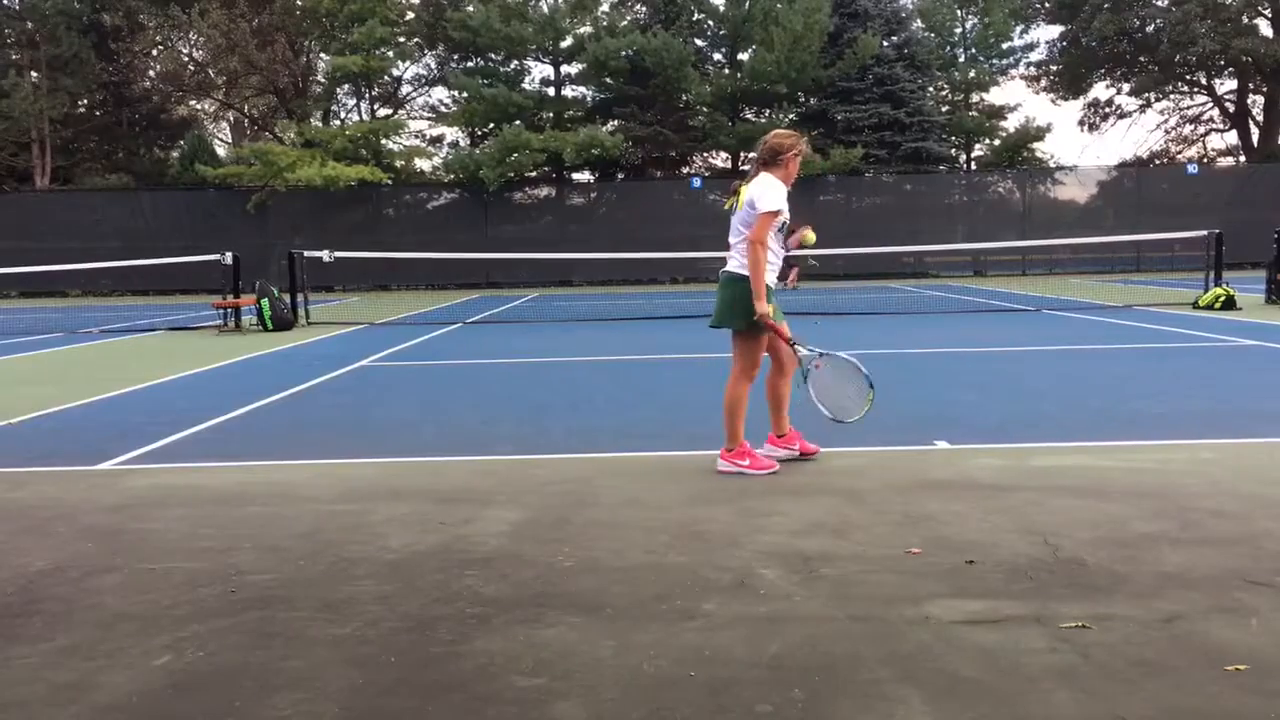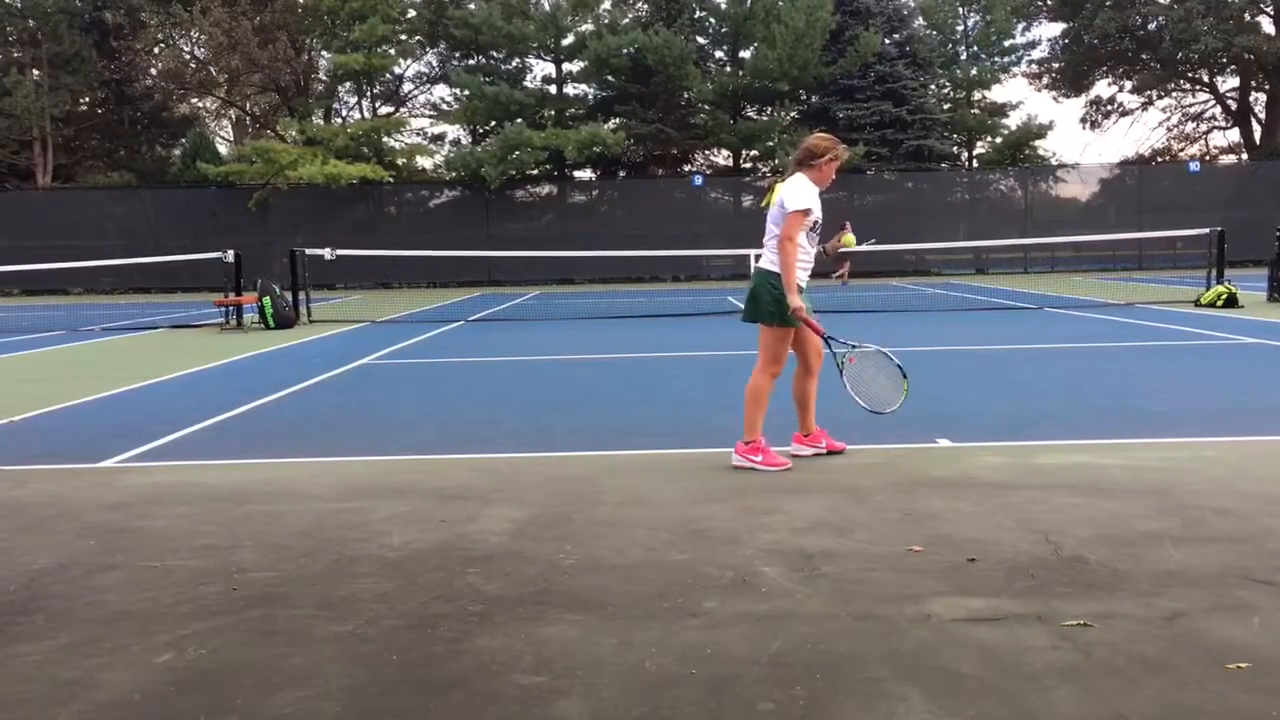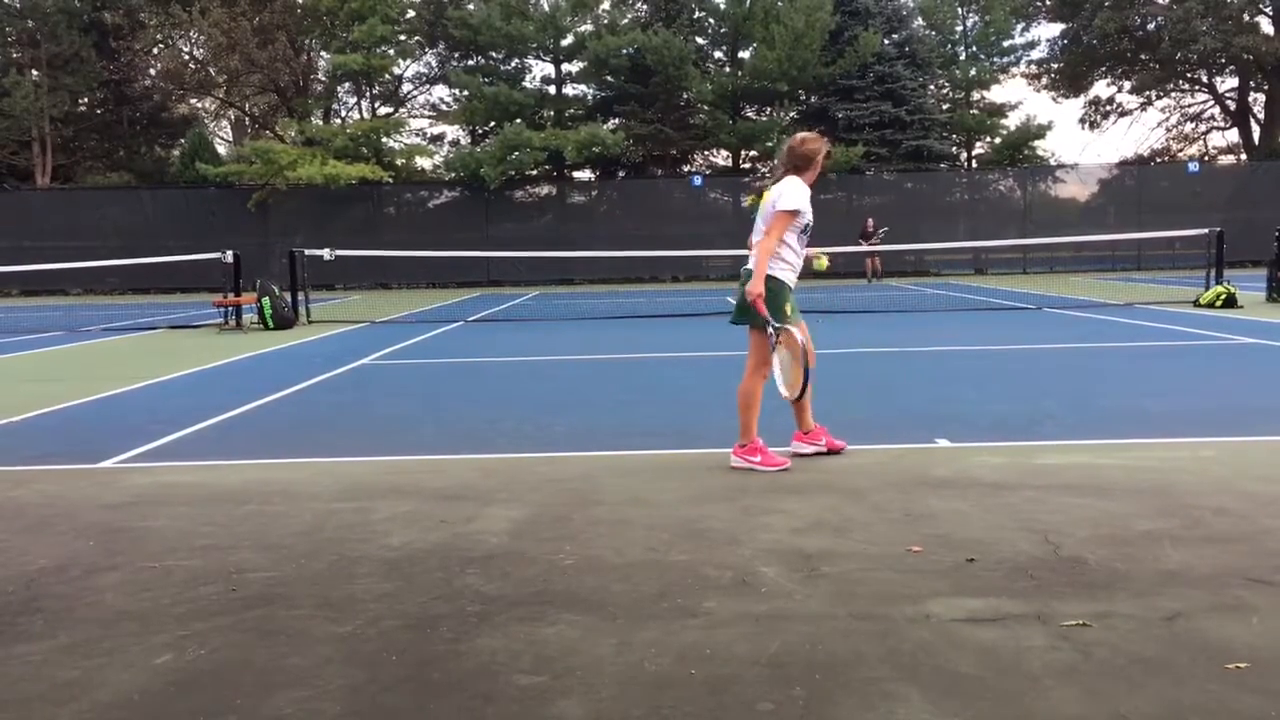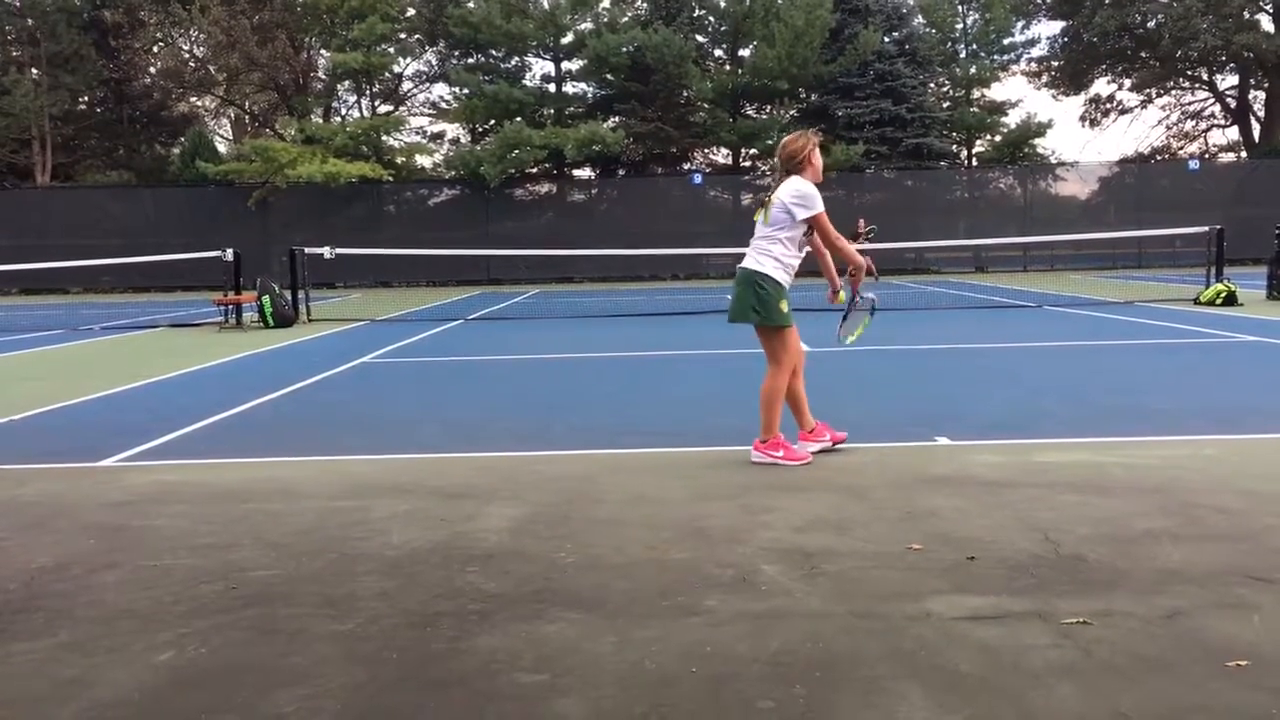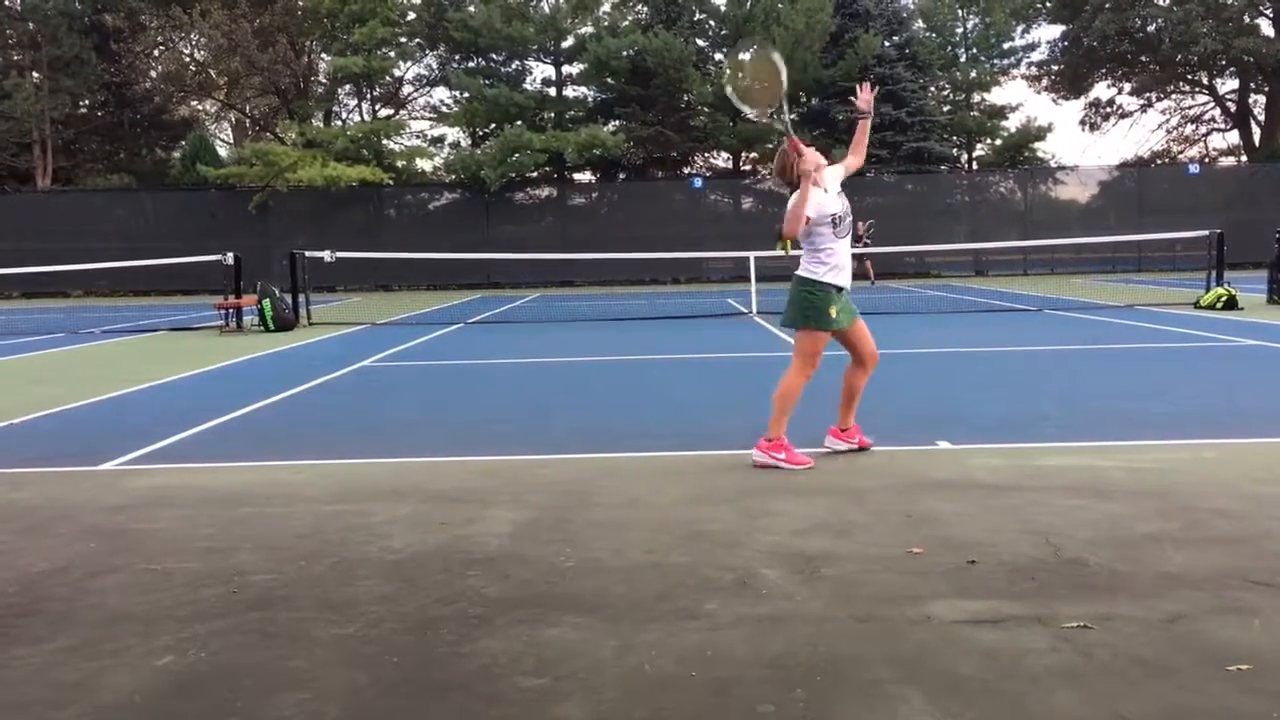
dt=1s
person 1, frame 1
left shoulder: (756, 186)
right shoulder: (771, 187)
right elbow: (755, 243)
left wrist: (785, 243)
right wrist: (761, 298)
left hip: (747, 284)
right hip: (747, 286)
left knee: (785, 359)
right knee: (746, 371)
left ankle: (782, 438)
right ankle: (732, 452)
person 1, frame 2
left shoulder: (798, 186)
right shoulder: (802, 188)
right elbow: (786, 241)
left wrist: (825, 248)
right wrist: (792, 294)
left hip: (785, 285)
right hip: (778, 284)
left knee: (812, 358)
right knee: (770, 367)
left ankle: (807, 436)
right ankle: (749, 446)
person 1, frame 3
left shoulder: (784, 186)
right shoulder: (795, 189)
left elbow: (758, 239)
right elbow: (772, 236)
left wrist: (802, 258)
right wrist: (758, 278)
left hip: (777, 286)
right hip: (770, 286)
left knee: (803, 355)
right knee: (760, 367)
left ankle: (807, 433)
right ankle: (746, 447)
person 1, frame 4
left shoulder: (794, 190)
right shoulder: (803, 190)
left elbow: (818, 244)
right elbow: (831, 239)
left wrist: (833, 280)
right wrist: (858, 263)
left hip: (769, 283)
right hip: (763, 281)
left knee: (794, 362)
right knee: (782, 364)
left ankle: (810, 431)
right ankle: (767, 443)
person 1, frame 5
left shoulder: (830, 180)
right shoulder: (807, 195)
left elbow: (856, 159)
right elbow: (791, 231)
left wrist: (865, 113)
right wrist: (798, 194)
left hip: (837, 290)
right hip: (818, 288)
left knee: (866, 357)
right knee: (803, 368)
left ankle: (843, 430)
right ankle: (771, 445)
